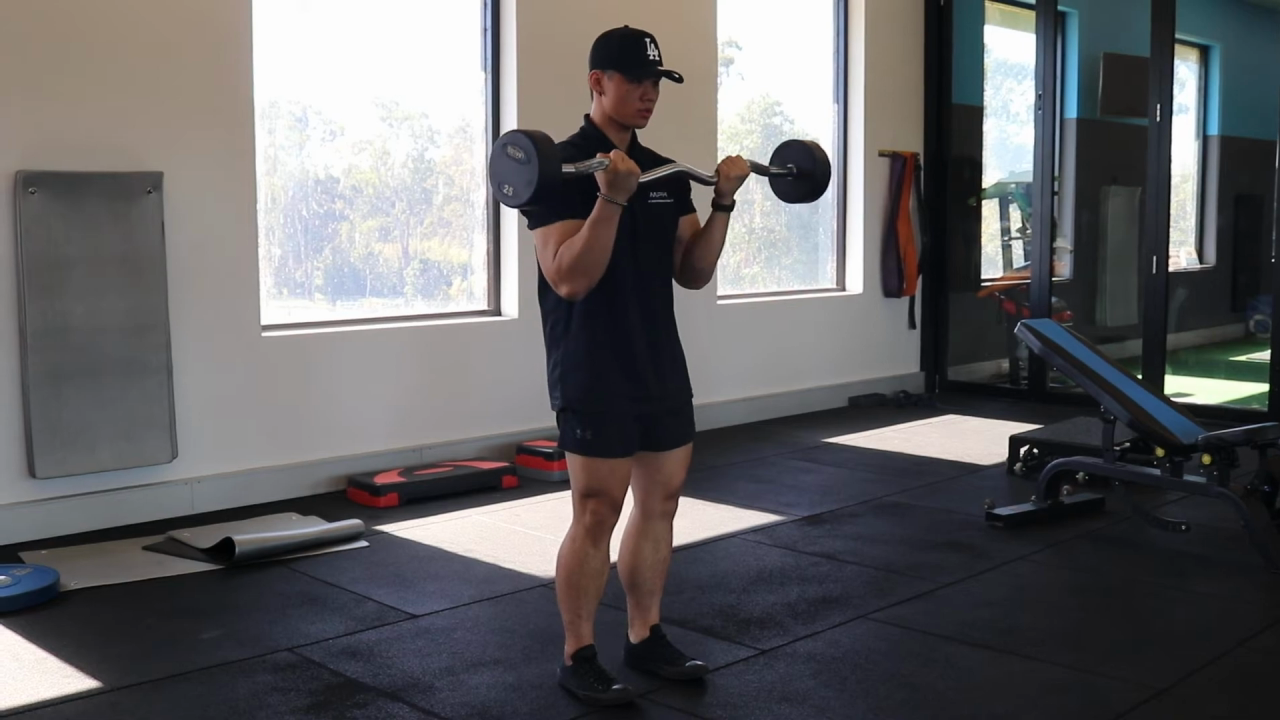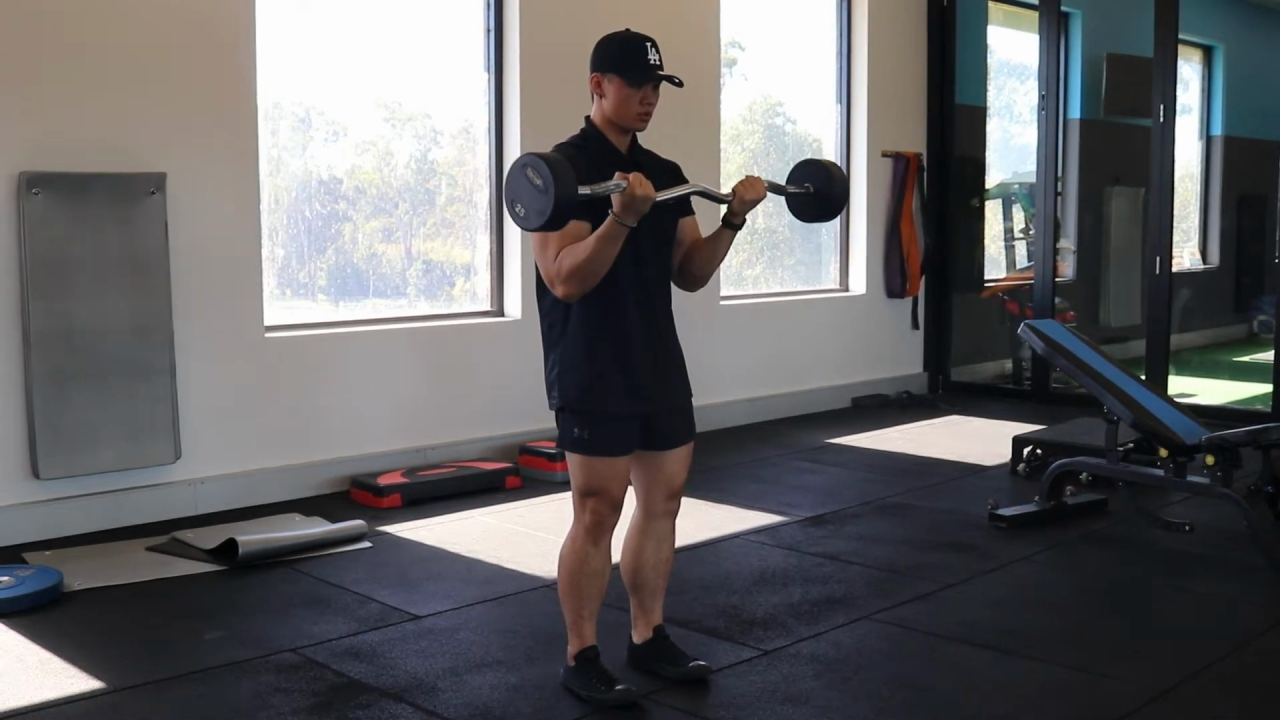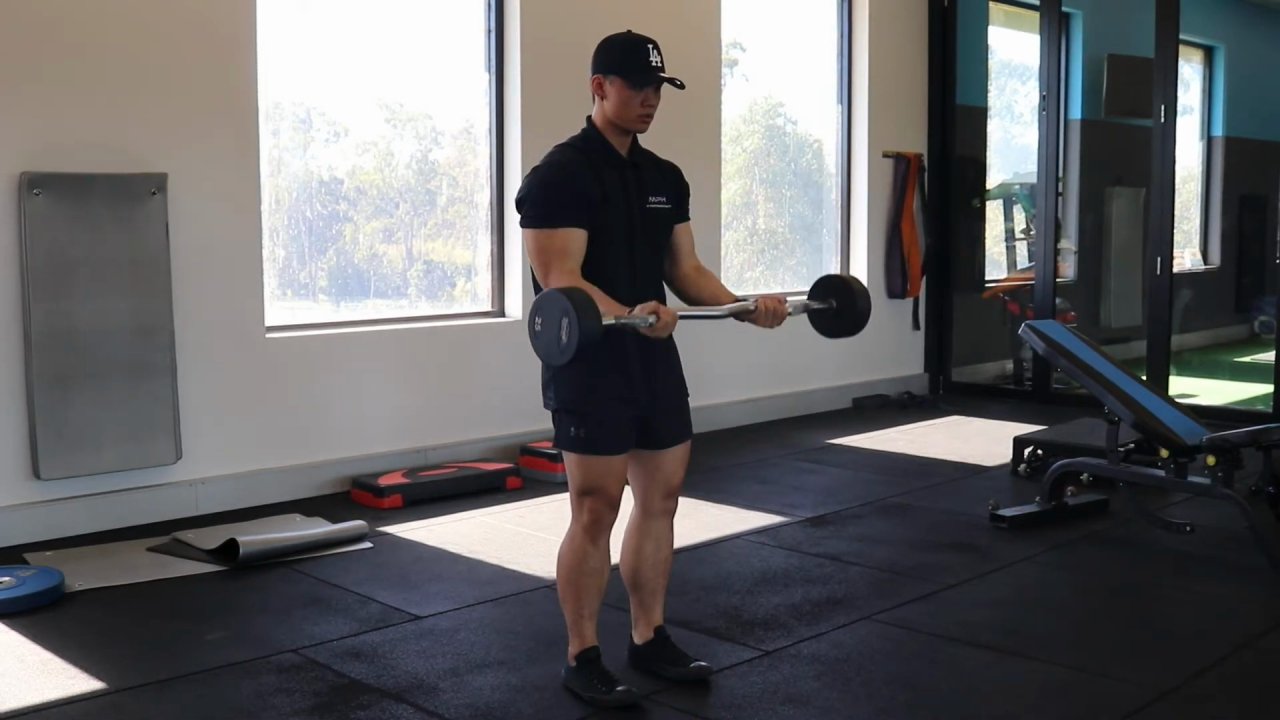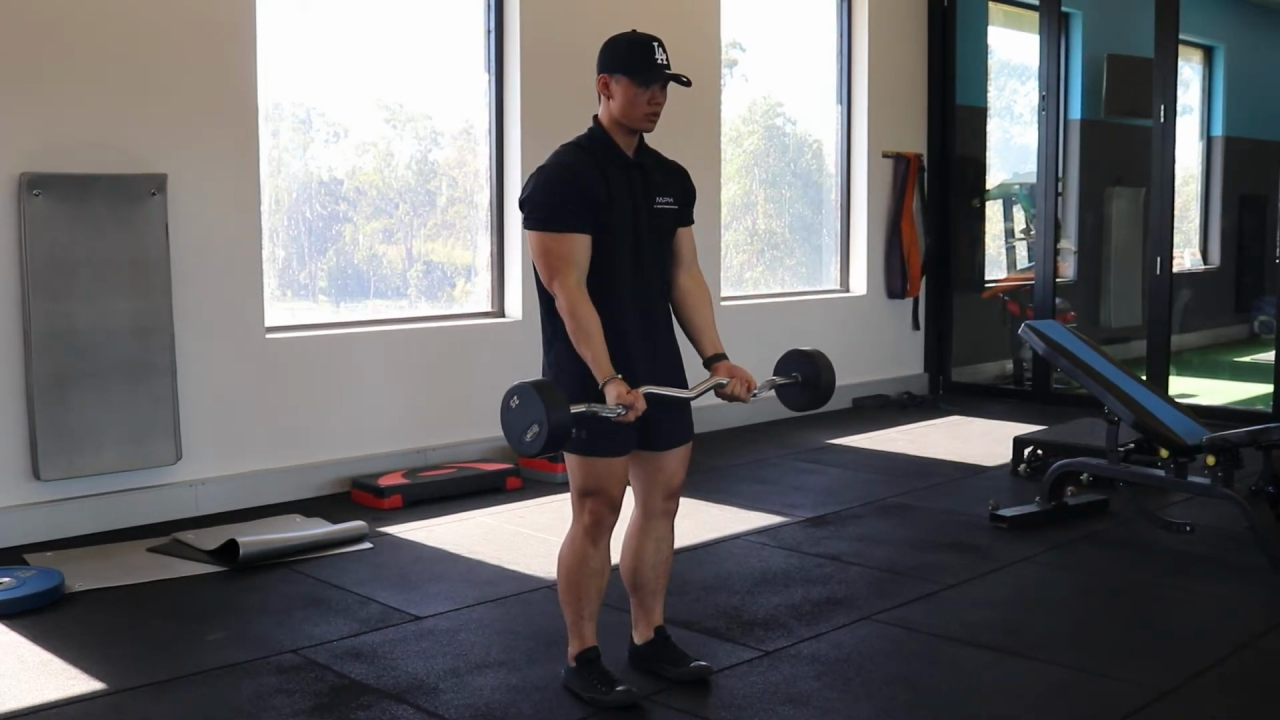
dt=1s
person 1, frame 1
left shoulder: (665, 173)
right shoulder: (564, 168)
left elbow: (692, 273)
right elbow: (569, 280)
left wrist: (723, 202)
right wrist: (611, 198)
left hip: (661, 370)
right hip: (596, 378)
left knee: (659, 504)
right knee: (597, 517)
left ankle: (645, 637)
right ankle: (578, 657)
person 1, frame 2
left shoulder: (667, 174)
right shoulder: (564, 170)
left elbow: (689, 274)
right elbow: (565, 280)
left wrist: (733, 219)
right wrist: (621, 217)
left hip: (660, 370)
right hip: (595, 379)
left knee: (662, 504)
right knee: (597, 514)
left ankle: (649, 638)
right ankle: (581, 657)
person 1, frame 3
left shoulder: (665, 178)
right shoulder: (560, 175)
left elbow: (683, 269)
right elbow: (559, 283)
left wrist: (740, 306)
right wrist: (626, 317)
left hip: (657, 371)
right hip: (592, 378)
left knee: (660, 502)
right knee: (595, 514)
left ankle: (649, 638)
right ankle: (582, 658)
person 1, frame 4
left shoulder: (671, 179)
right shoulder: (565, 176)
left elbow: (685, 277)
right elbow: (567, 289)
left wrist: (716, 358)
right wrist: (608, 380)
left hip: (660, 372)
right hip: (594, 381)
left knee: (661, 503)
right knee: (596, 514)
left ankle: (649, 638)
right ankle: (582, 658)
